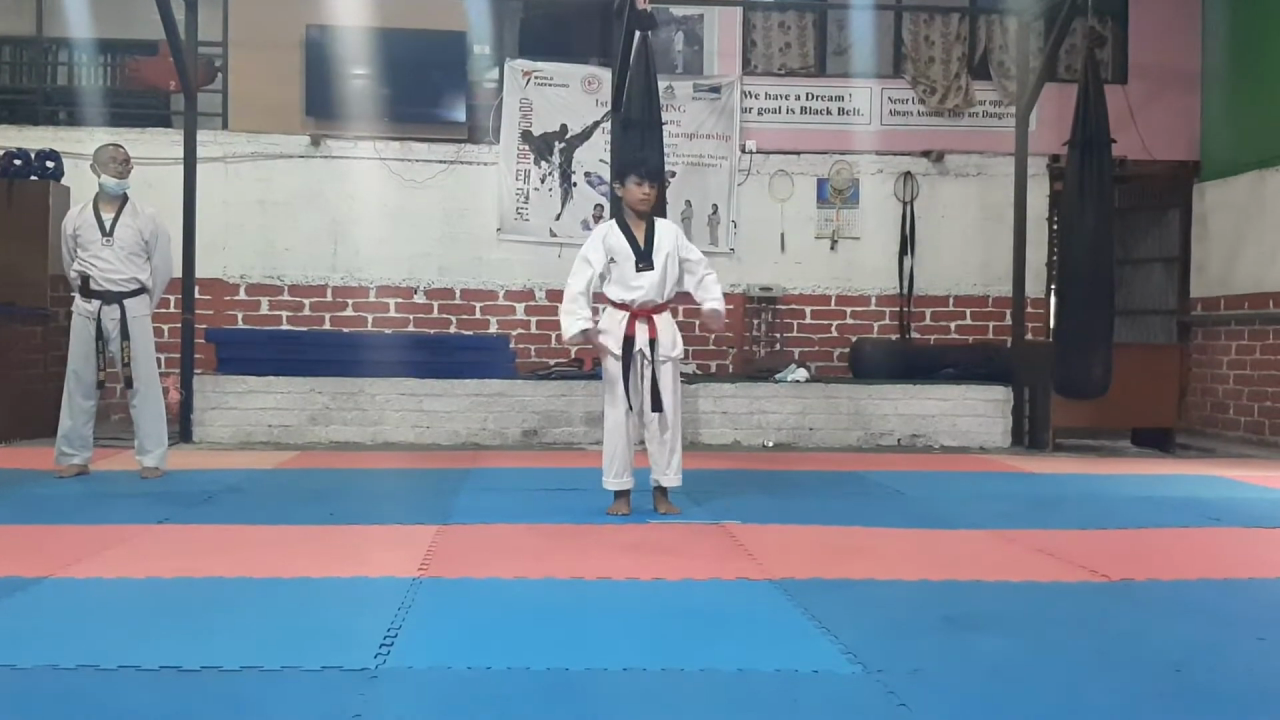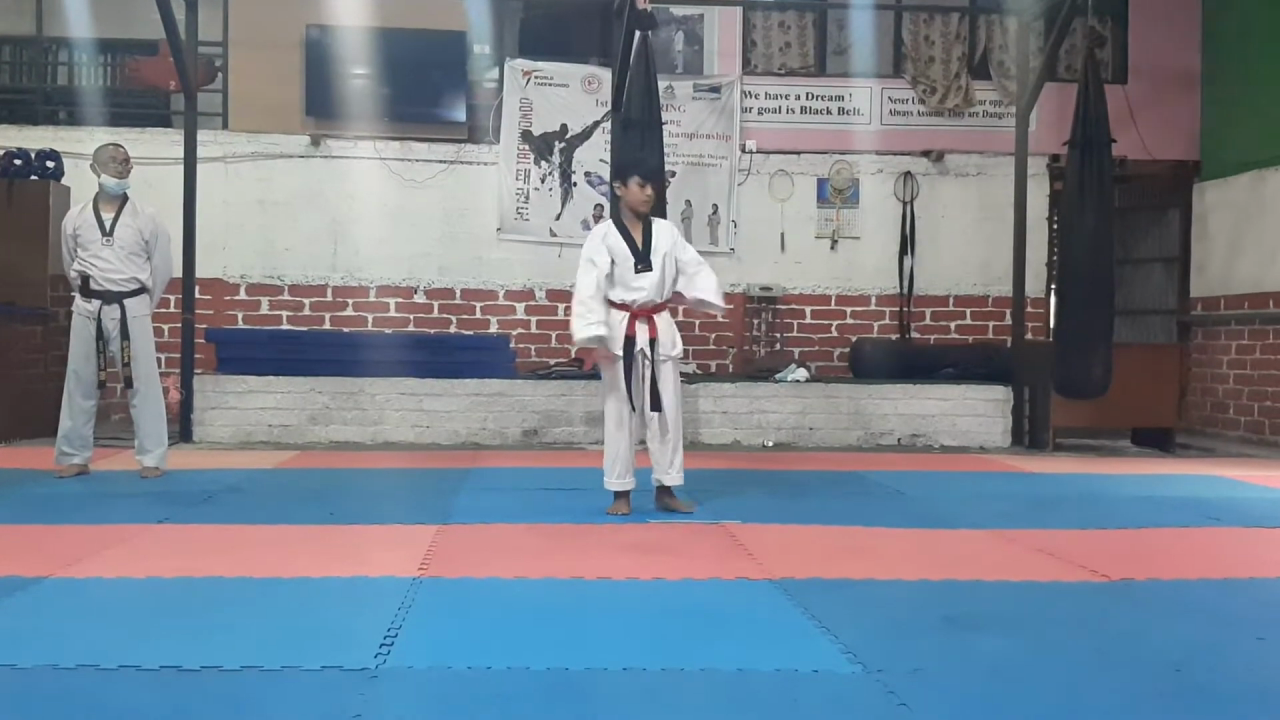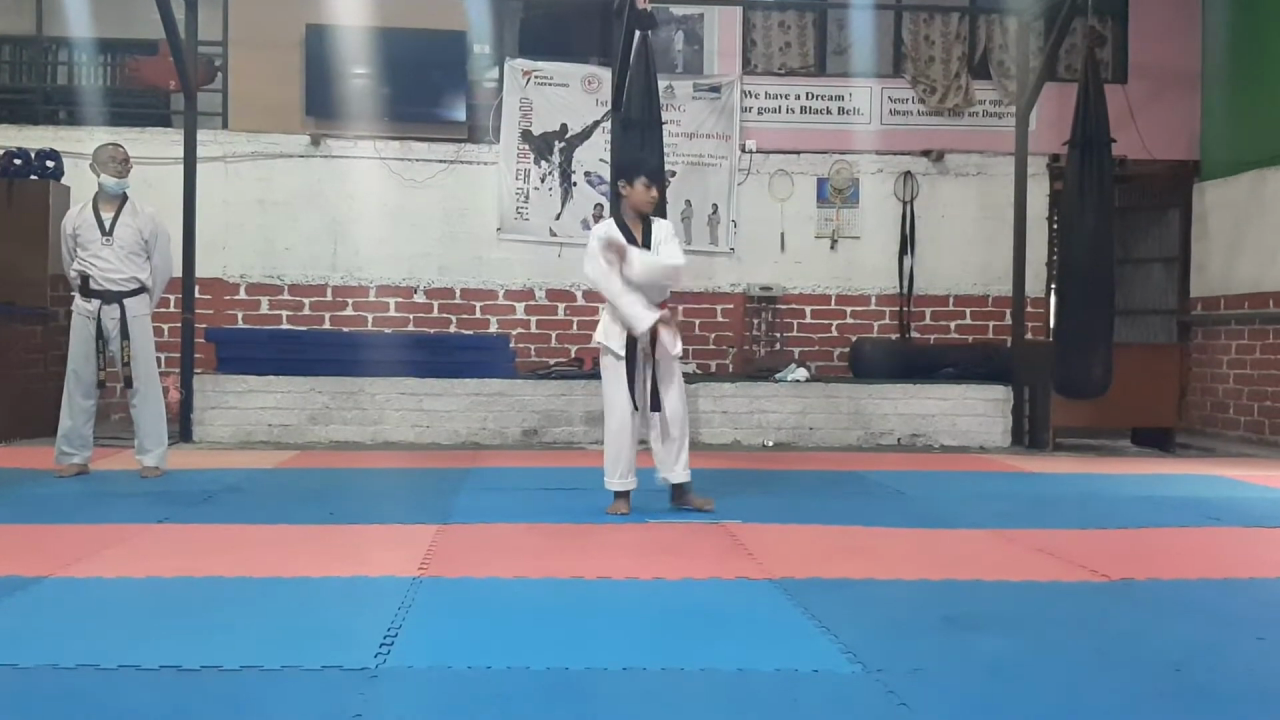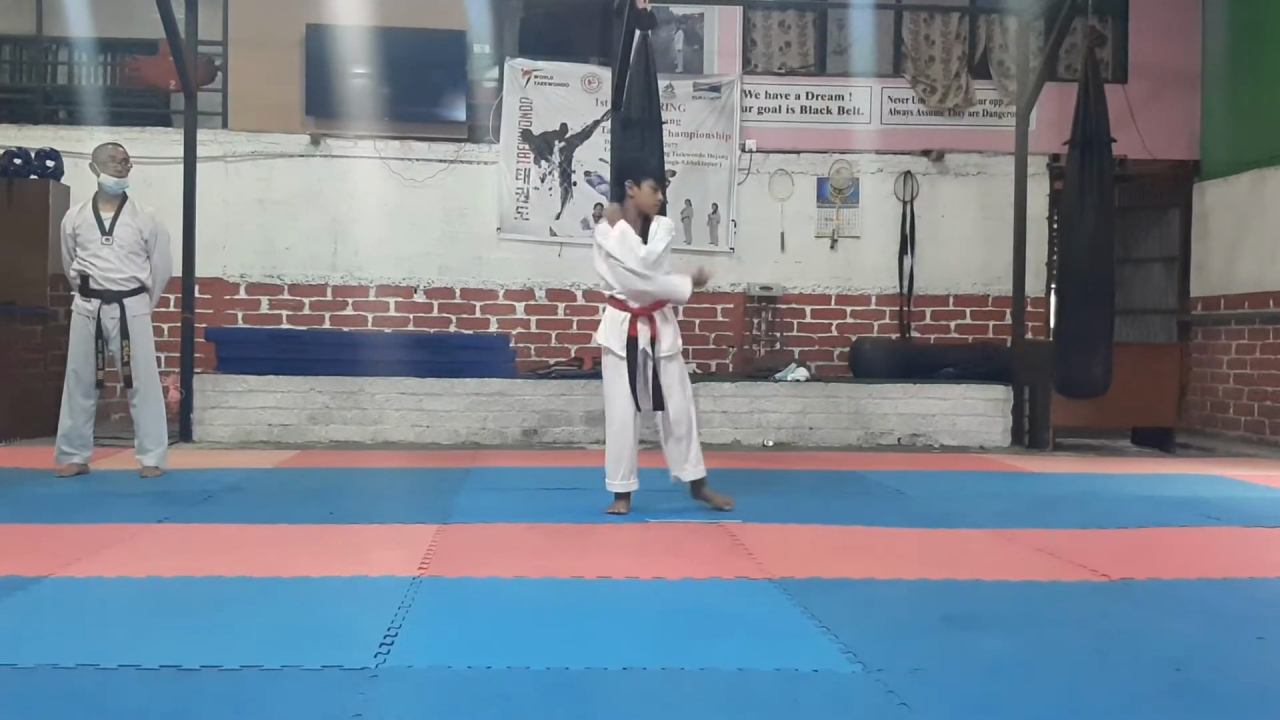
dt=0.1s
person 1, frame 1
left shoulder: (669, 232)
right shoulder: (604, 235)
left elbow: (701, 271)
right elbow: (578, 285)
left wrist: (712, 305)
right wrist: (581, 327)
left hip: (660, 331)
right hip: (619, 332)
left knee: (664, 413)
right knee: (618, 413)
left ankle: (662, 490)
right ankle: (621, 492)
person 1, frame 2
left shoulder: (666, 231)
right shoulder: (602, 236)
left elbow: (694, 268)
right elbow: (588, 289)
left wrist: (706, 296)
right wrist: (591, 335)
left hip: (659, 330)
right hip: (619, 332)
left knee: (666, 411)
right knee: (619, 414)
left ankle: (666, 489)
right ankle: (621, 492)
person 1, frame 3
left shoulder: (663, 229)
right shoulder: (604, 234)
left elbow: (674, 267)
right elbow: (613, 285)
left wrist: (632, 259)
right wrist: (649, 320)
left hip: (659, 329)
right hip: (622, 330)
left knee: (671, 410)
right knee: (620, 413)
left ankle: (680, 487)
right ankle: (621, 491)
person 1, frame 4
left shoulder: (661, 225)
right shoulder: (607, 231)
left elbow: (648, 259)
right elbow: (636, 280)
left wrist: (623, 228)
right wrist: (688, 286)
left hip: (660, 327)
right hip: (622, 330)
left knee: (678, 408)
right knee: (621, 413)
left ankle: (698, 482)
right ankle: (621, 492)
person 2, frame 1
left shoulder: (146, 219)
right shoulder: (76, 218)
left elbow: (162, 268)
right elbow: (71, 266)
left wrist: (142, 303)
right wrist: (91, 297)
left hip: (131, 310)
right hip: (89, 310)
left knee: (143, 384)
right knee: (80, 383)
left ankle: (152, 458)
right ankle: (74, 456)
person 2, frame 2
left shoulder: (146, 219)
right shoulder: (76, 218)
left elbow: (162, 267)
right elbow: (71, 265)
left wrist: (142, 303)
right wrist: (91, 298)
left hip: (131, 310)
right hip: (89, 310)
left knee: (144, 383)
right knee: (81, 383)
left ankle: (152, 458)
right ankle: (75, 456)
person 2, frame 3
left shoulder: (145, 218)
right shoulder: (75, 218)
left elbow: (162, 267)
right elbow: (70, 265)
left wrist: (142, 302)
right wrist: (90, 297)
left hip: (130, 309)
right hip: (88, 309)
left knee: (143, 383)
right knee: (80, 383)
left ankle: (152, 457)
right ankle: (74, 456)
person 2, frame 4
left shoulder: (145, 218)
right shoulder: (75, 217)
left elbow: (161, 267)
right elbow: (71, 265)
left wrist: (141, 303)
right wrist: (91, 297)
left hip: (131, 309)
right hip: (88, 309)
left knee: (143, 383)
right knee: (80, 383)
left ankle: (152, 457)
right ankle: (75, 455)
